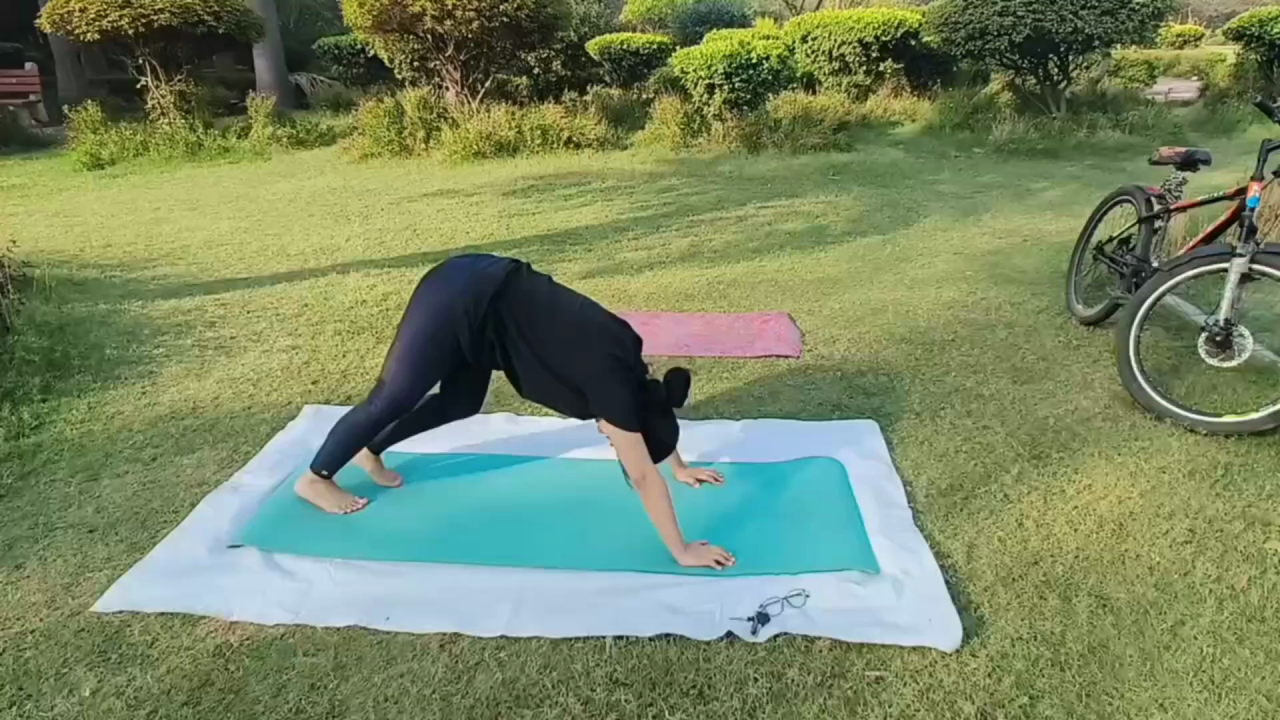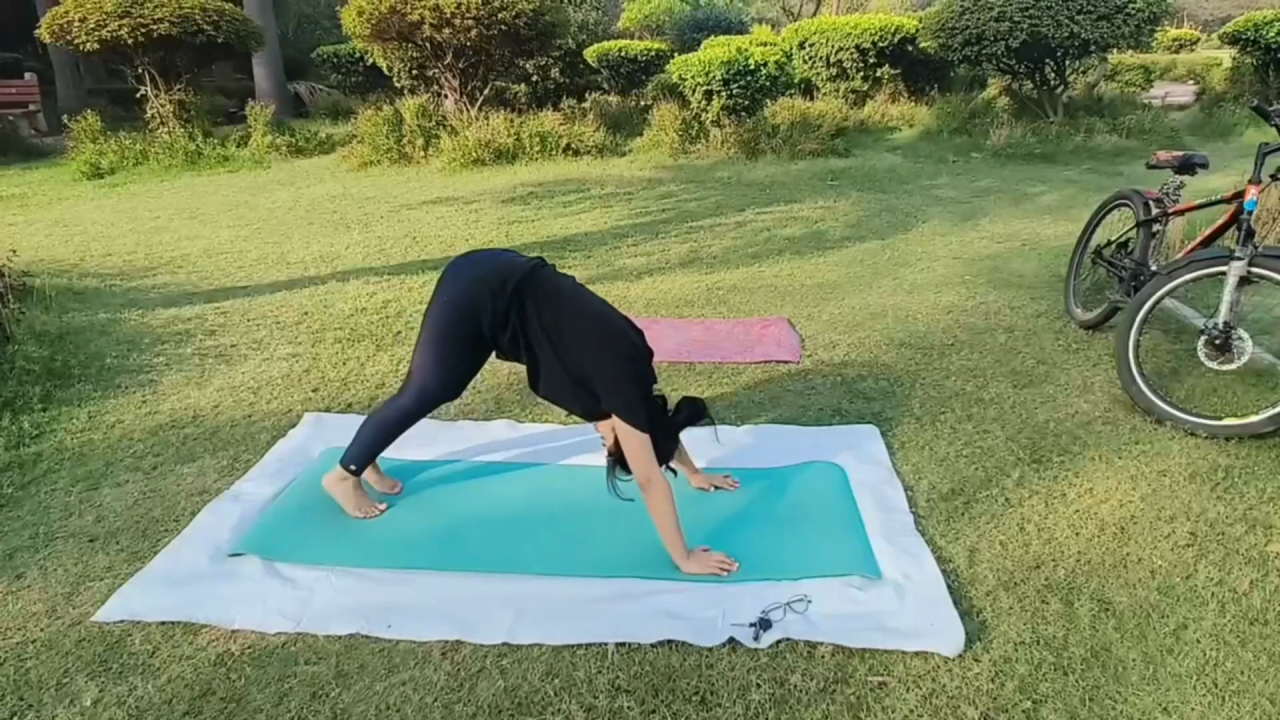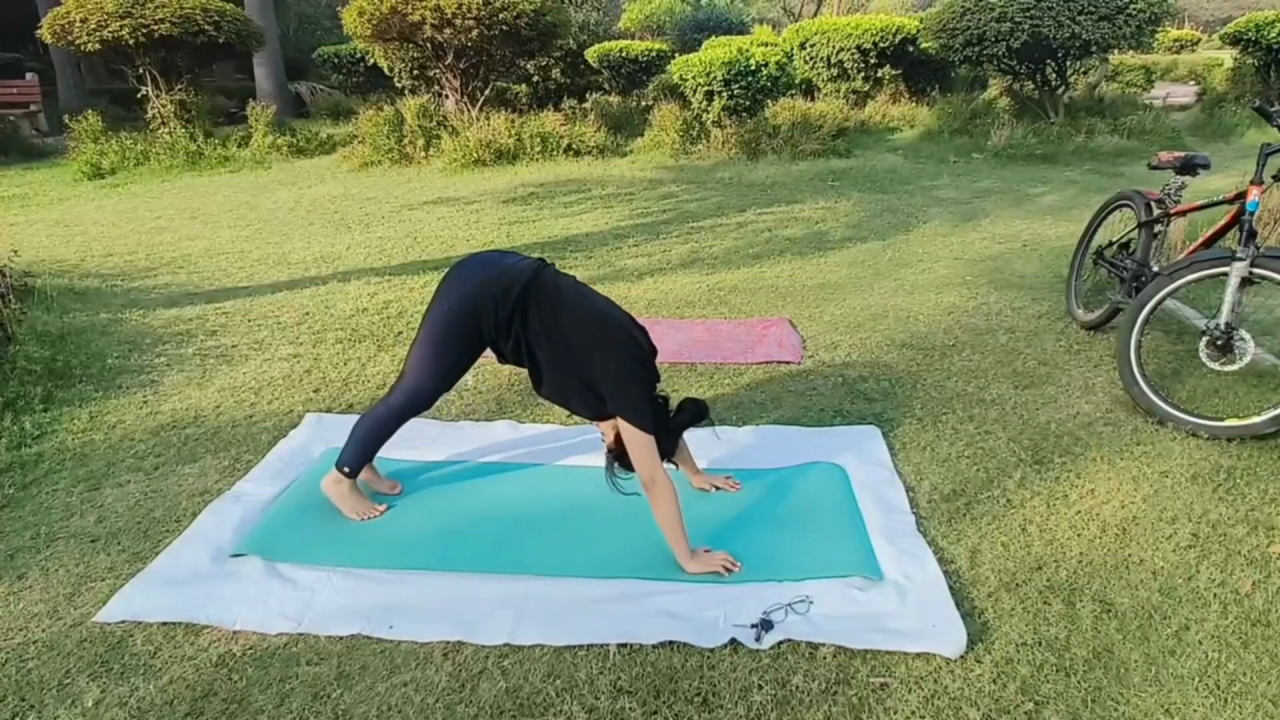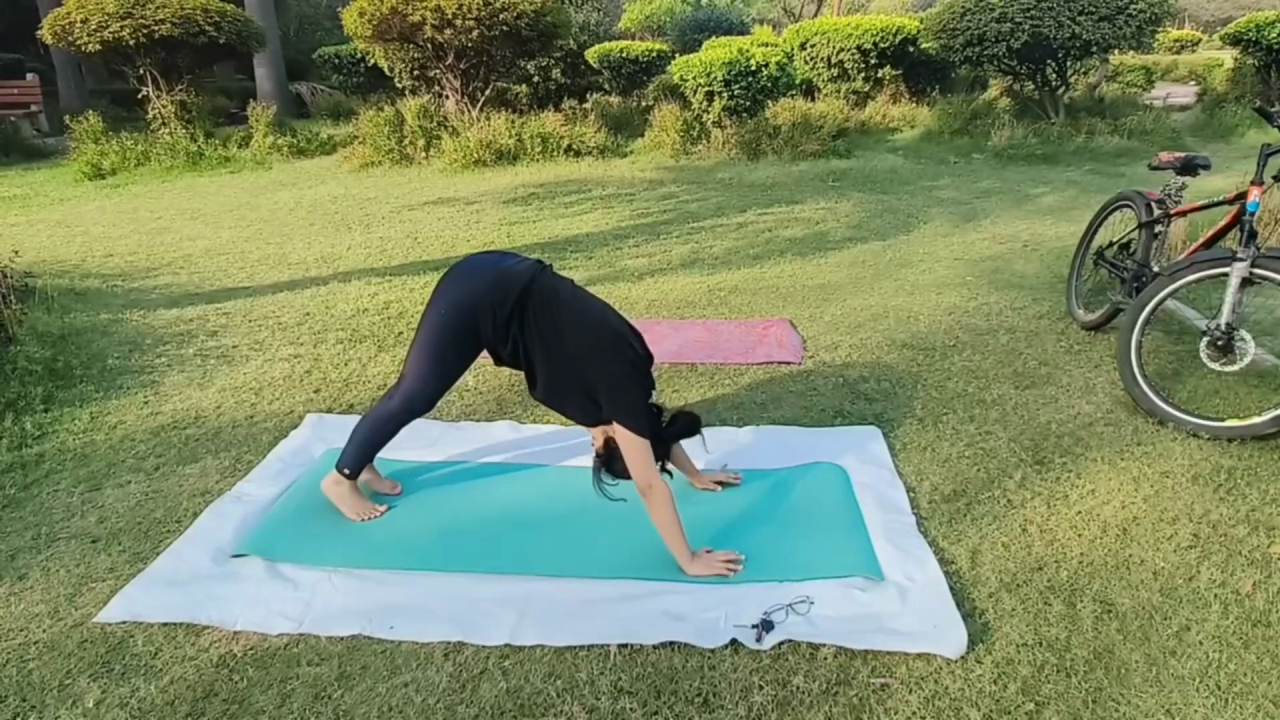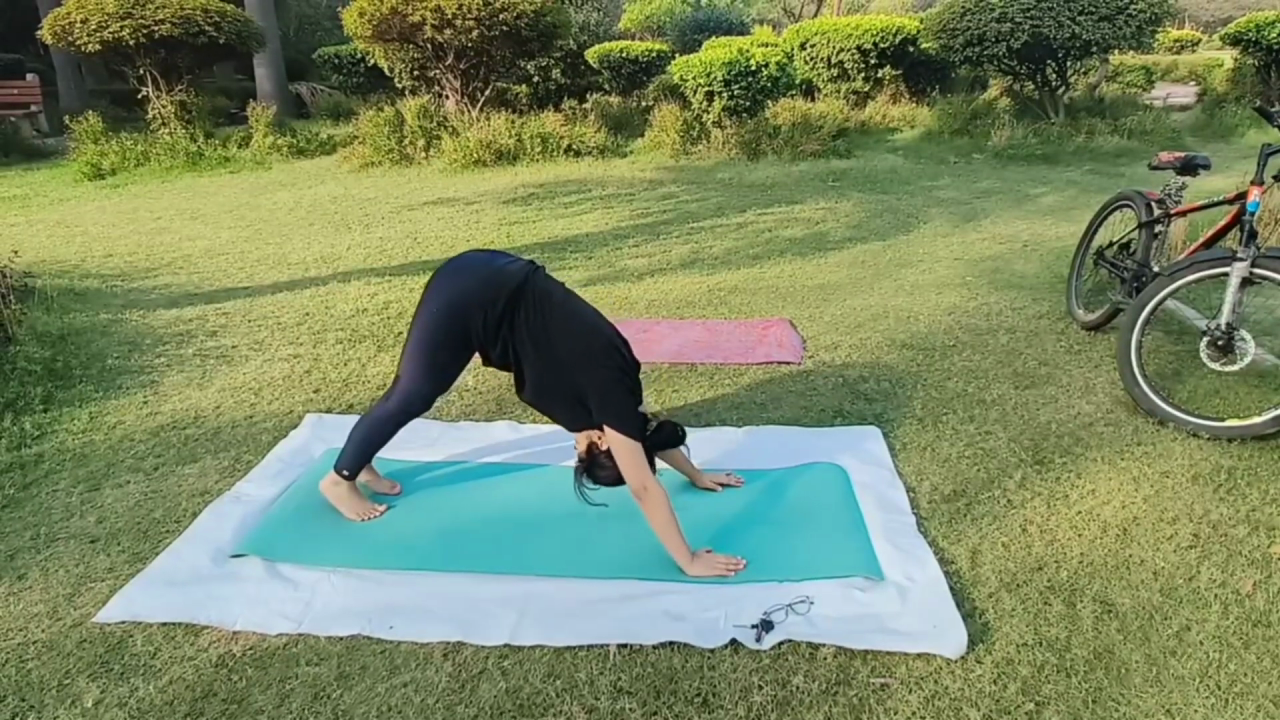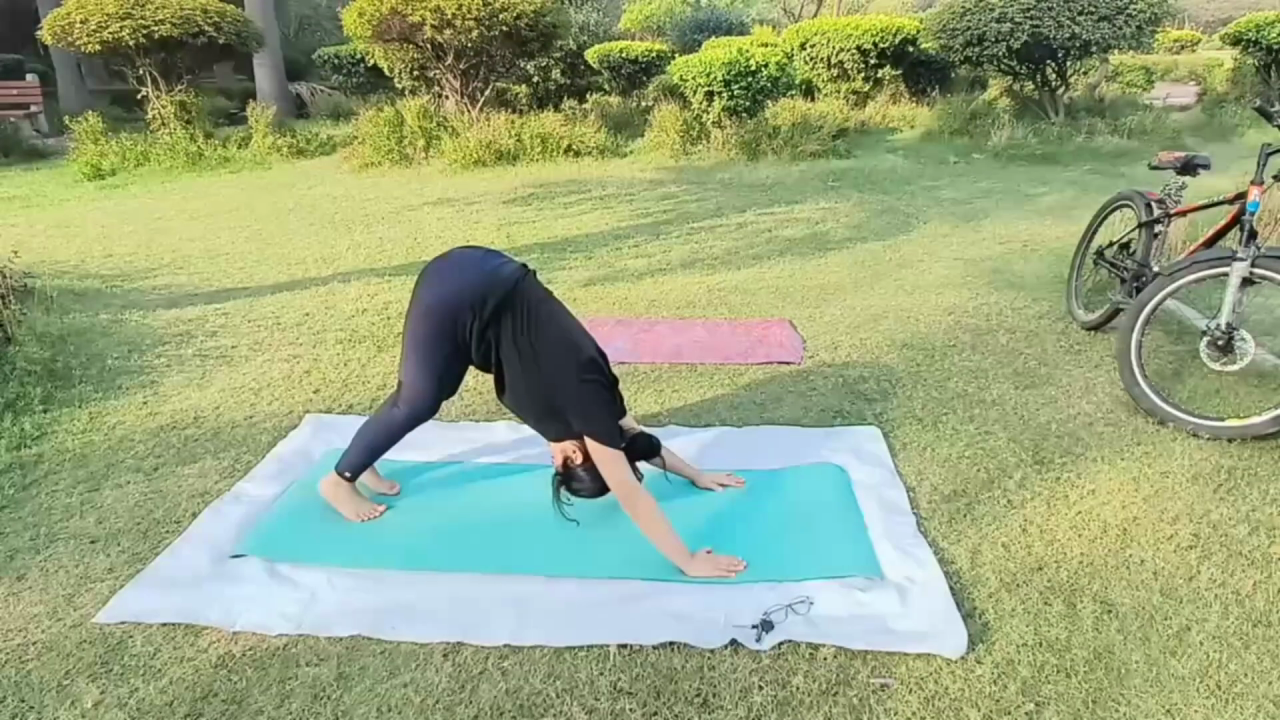
dt=0.4s
person 1, frame 1
left shoulder: (624, 361)
right shoulder: (611, 382)
left elbow: (654, 412)
right elbow: (644, 478)
left wrist: (681, 466)
right wrist: (683, 552)
left hip: (482, 288)
right hip: (460, 305)
left knee: (462, 403)
right knee: (392, 398)
left ankle: (369, 451)
right ankle: (315, 478)
person 1, frame 2
left shoulder: (631, 369)
right shoulder: (623, 383)
left elbow: (661, 424)
right elbow: (650, 480)
left wrist: (695, 473)
right wrist: (685, 559)
left hip: (499, 284)
right hip: (480, 291)
left knee: (443, 389)
right knee: (422, 393)
left ankle: (365, 461)
right ankle: (344, 476)
person 1, frame 3
left shoulder: (633, 366)
right shoulder: (626, 383)
left elbow: (663, 424)
right elbow: (654, 481)
left wrist: (696, 474)
right wrist: (689, 559)
left hip: (503, 283)
right hip: (484, 294)
left knee: (430, 384)
right knee: (415, 392)
left ankle: (363, 464)
right ankle: (340, 478)
person 1, frame 4
left shoulder: (628, 373)
right shoulder: (621, 389)
left elbow: (659, 428)
right elbow: (650, 485)
left wrist: (697, 476)
right wrist: (690, 561)
left hip: (500, 284)
right hip: (480, 296)
left knee: (422, 388)
right knee: (415, 395)
left ankle: (363, 466)
right ankle: (341, 479)
person 1, frame 5
left shoulder: (613, 382)
right shoulder: (609, 395)
left elbow: (651, 432)
right elbow: (645, 488)
left wrist: (697, 475)
right wrist: (690, 561)
left hip: (490, 285)
right hip: (469, 296)
left knee: (420, 390)
right knee: (411, 397)
left ankle: (362, 466)
right ankle: (339, 479)
person 1, frame 6
left shoulder: (593, 392)
right shoulder: (588, 404)
left elbow: (633, 437)
right elbow: (631, 497)
left wrist: (696, 475)
right wrist: (688, 562)
left hip: (480, 283)
right hip: (457, 296)
left knee: (423, 398)
right knee: (417, 404)
left ankle: (363, 466)
right ankle: (339, 481)
